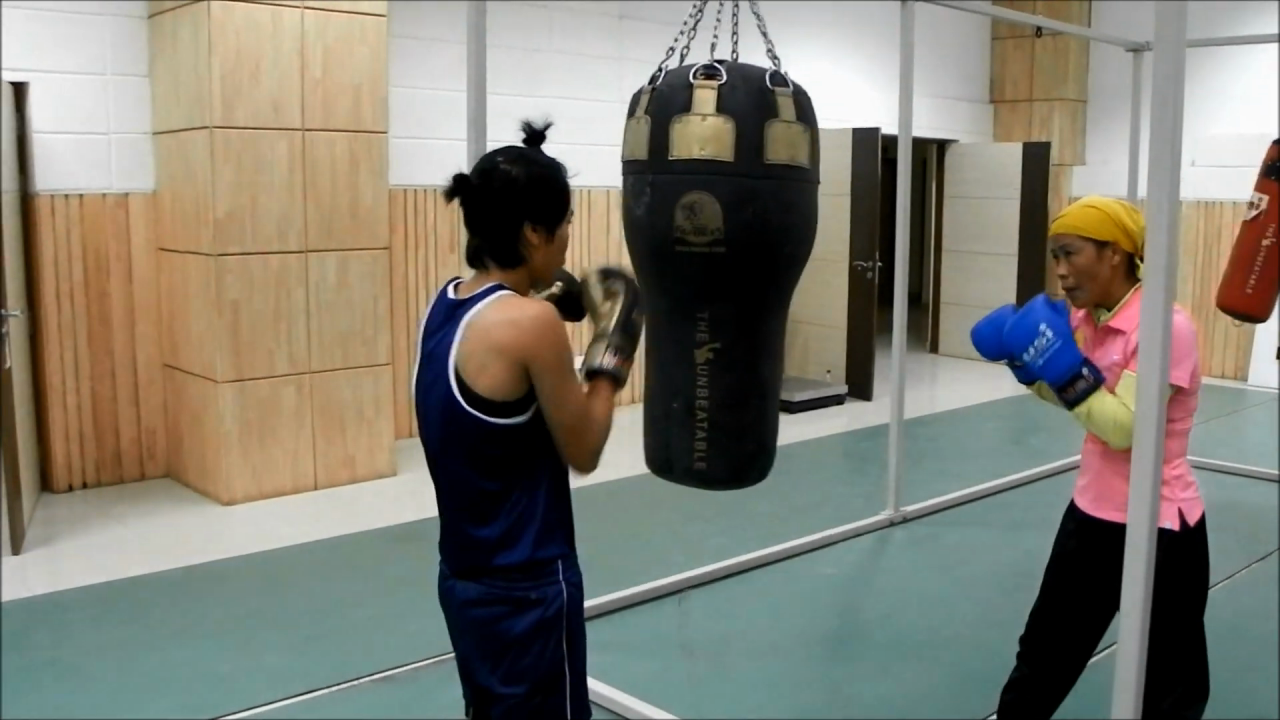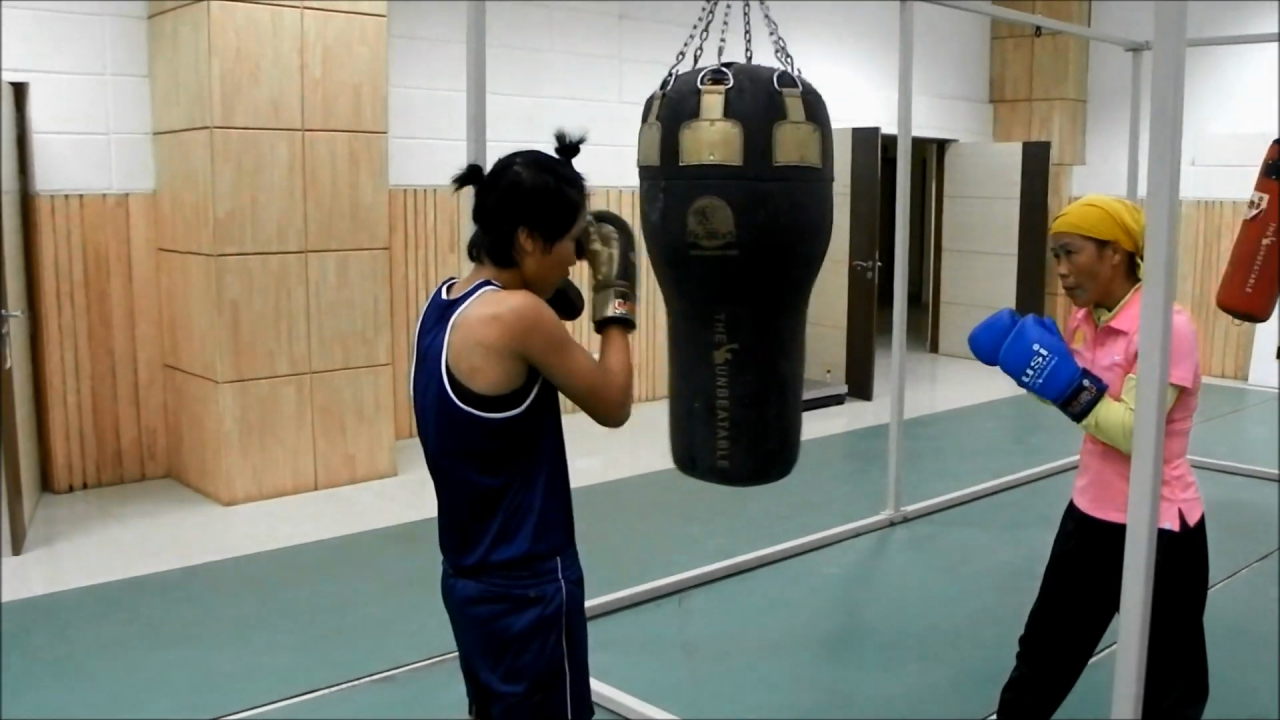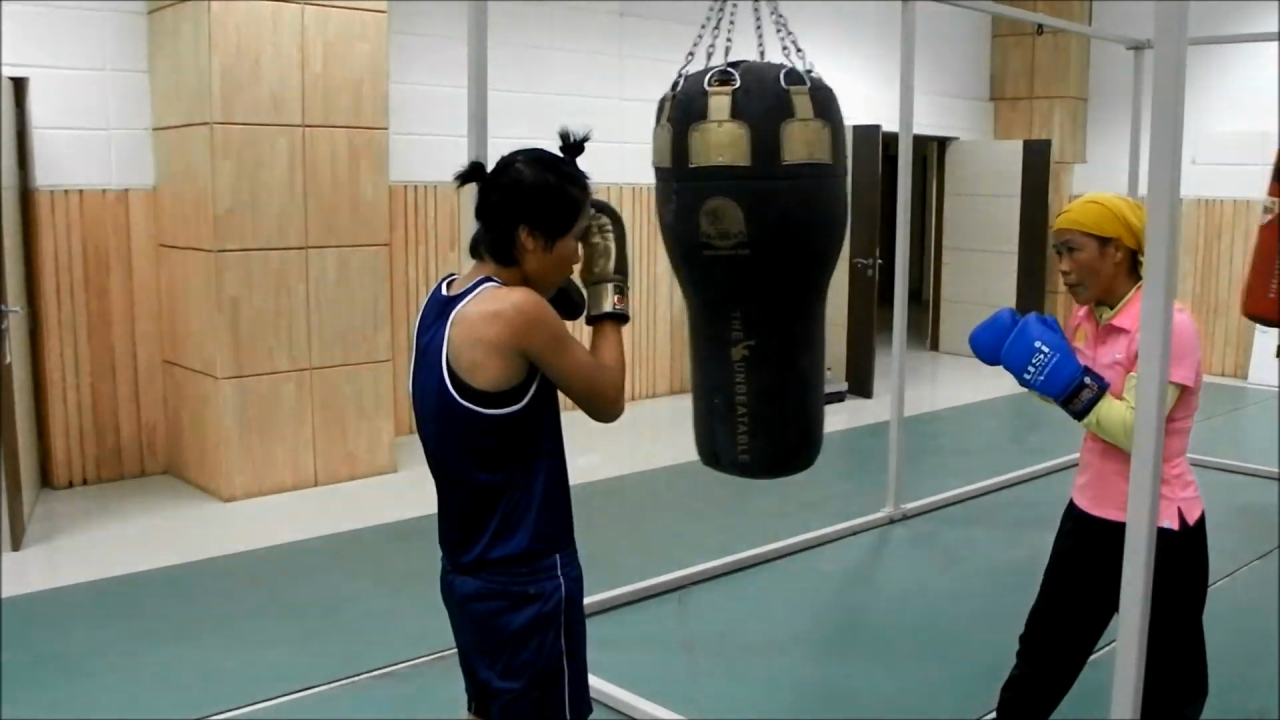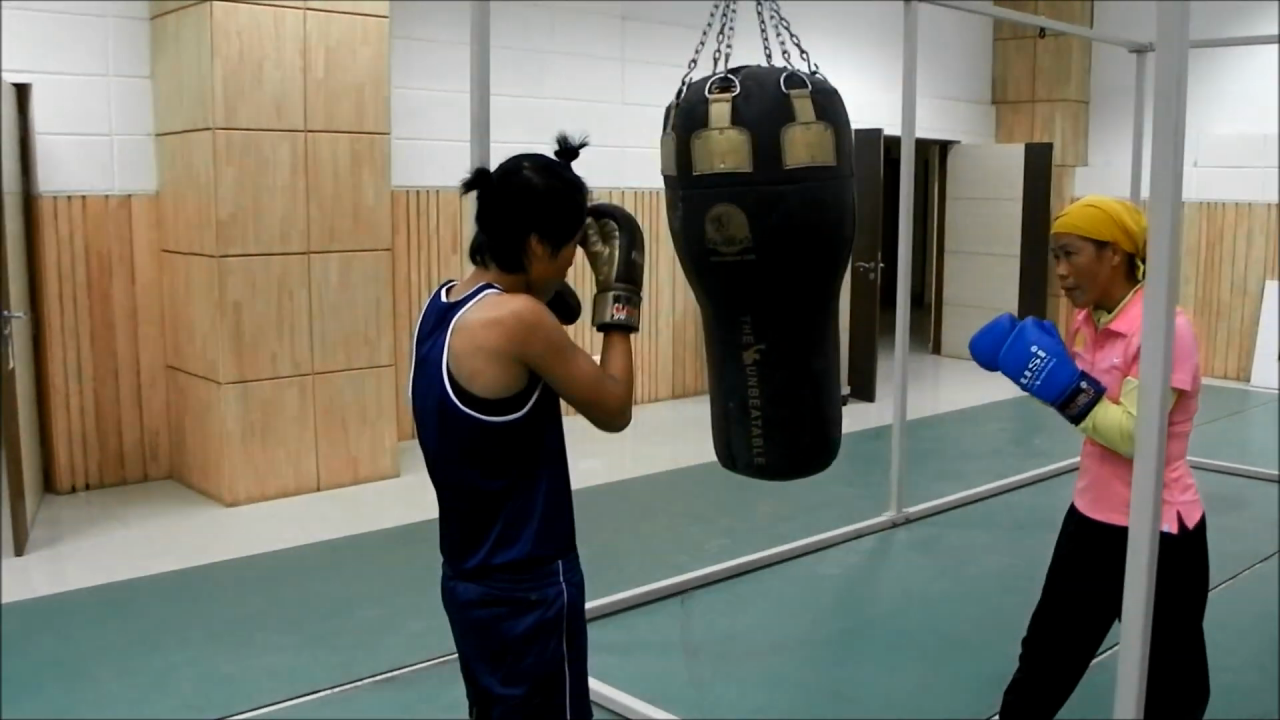
dt=0.2s
person 1, frame 1
left shoulder: (447, 303)
right shoulder: (529, 323)
right elbow: (582, 453)
right wrist: (612, 343)
left hip: (465, 574)
right hip: (526, 586)
person 1, frame 2
left shoulder: (445, 304)
right shoulder: (516, 315)
right elbow: (612, 405)
right wrist: (616, 293)
left hip: (471, 574)
right hip: (527, 583)
person 1, frame 3
left shoulder: (444, 300)
right shoulder: (517, 311)
right elbow: (607, 401)
right wrist: (608, 288)
left hip: (470, 570)
right hip: (525, 581)
person 1, frame 4
left shoulder: (443, 305)
right shoulder: (517, 319)
right elbow: (613, 411)
right wrist: (618, 296)
left hip: (470, 576)
right hip: (528, 586)
person 2, frame 1
left shoulder: (1166, 325)
right shoulder: (1086, 317)
left elbow: (1121, 428)
left wrist: (1062, 363)
right wrist: (1023, 360)
left hip: (1157, 531)
right hip: (1091, 515)
right knee: (1043, 649)
person 2, frame 2
left shoulder: (1167, 326)
right shoulder: (1085, 318)
left elbow: (1134, 433)
left wrist: (1065, 382)
right wrist: (1029, 364)
left hip: (1157, 532)
right hip: (1090, 516)
right knee: (1044, 649)
person 2, frame 3
left shoulder: (1169, 325)
right shoulder: (1087, 316)
left elbow: (1136, 431)
left wrist: (1067, 380)
right wrist: (1026, 359)
left hip: (1157, 531)
right hip: (1090, 515)
right knee: (1044, 647)
person 2, frame 4
left shoulder: (1165, 329)
right shoulder: (1087, 320)
left elbow: (1132, 436)
left wrist: (1063, 384)
right wrist: (1028, 365)
left hip: (1156, 535)
right hip: (1091, 519)
right knee: (1046, 651)
